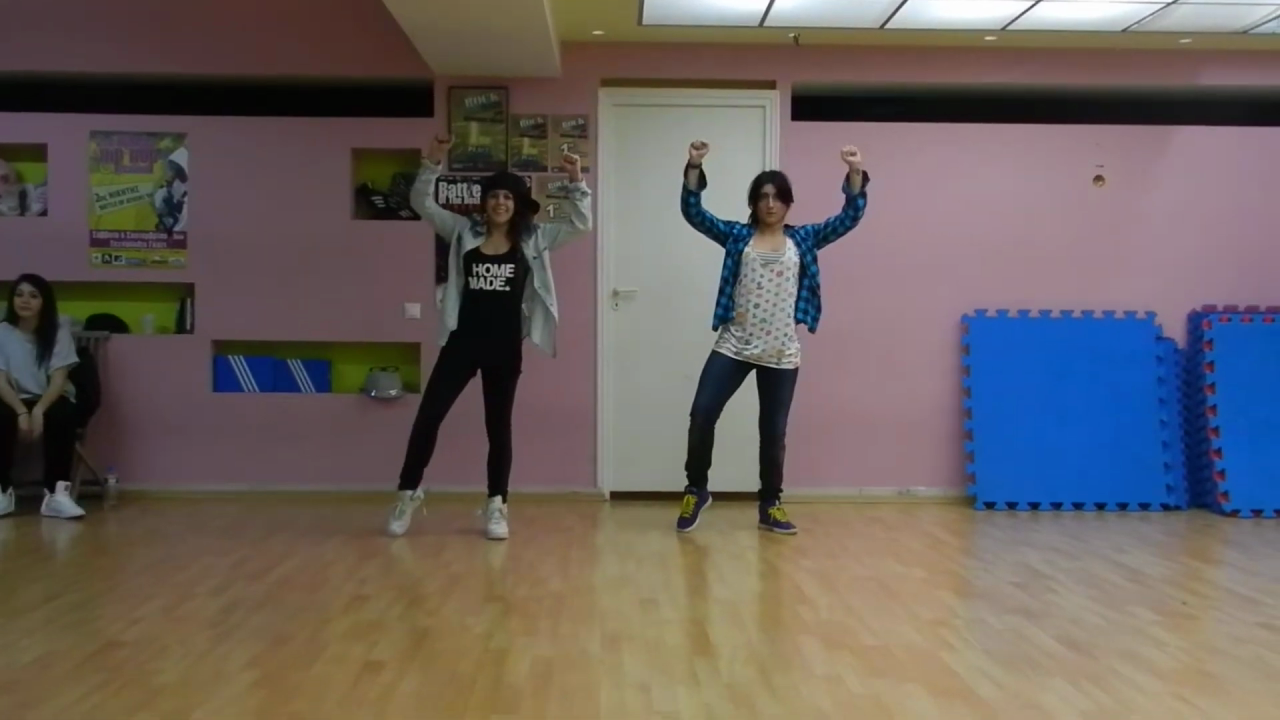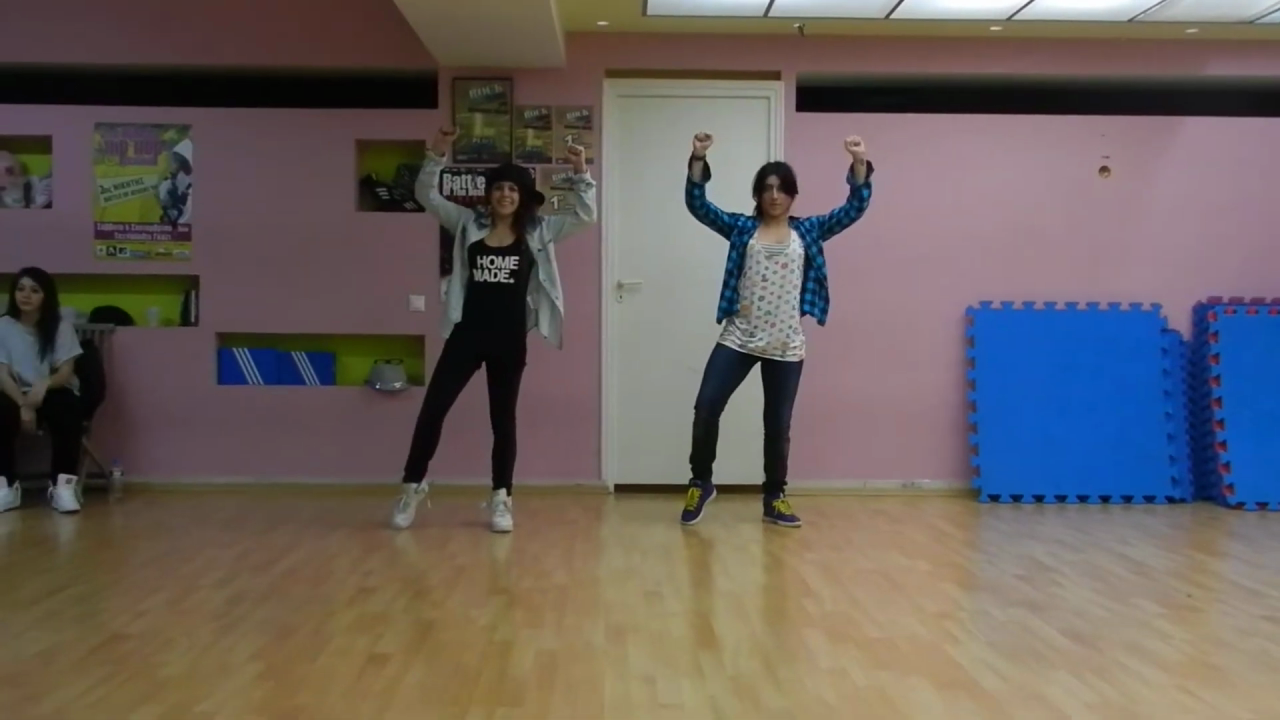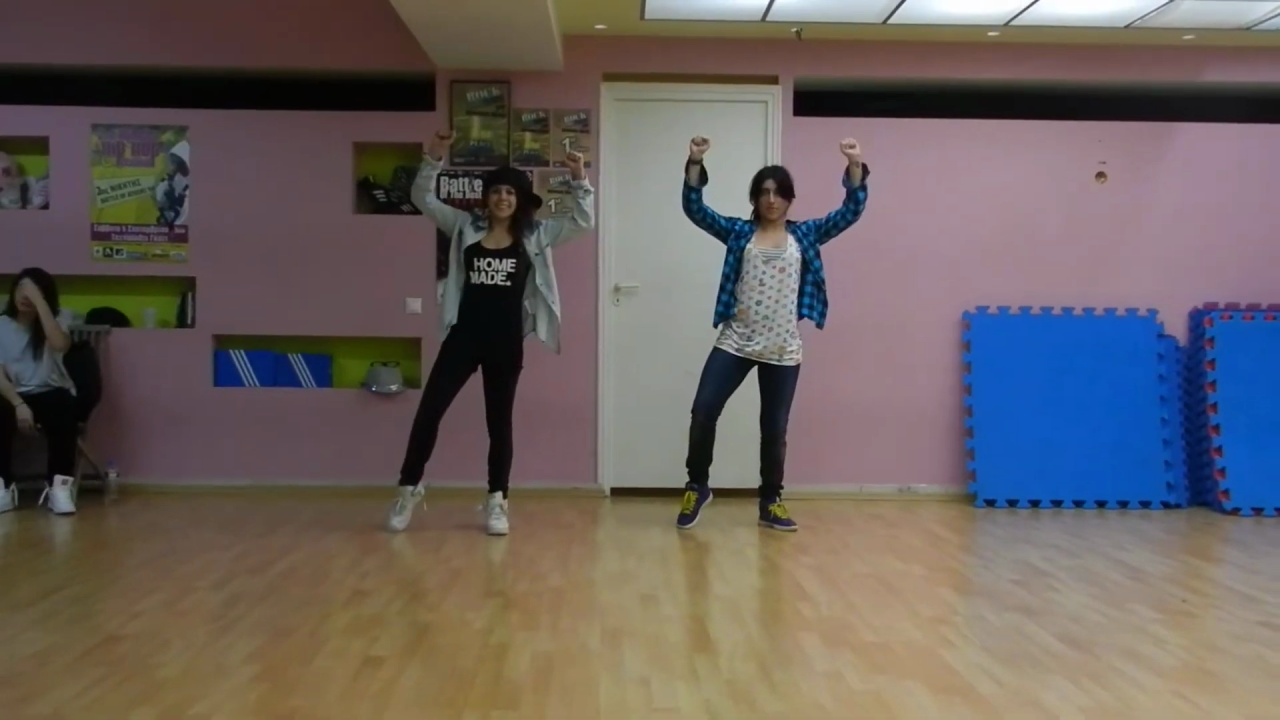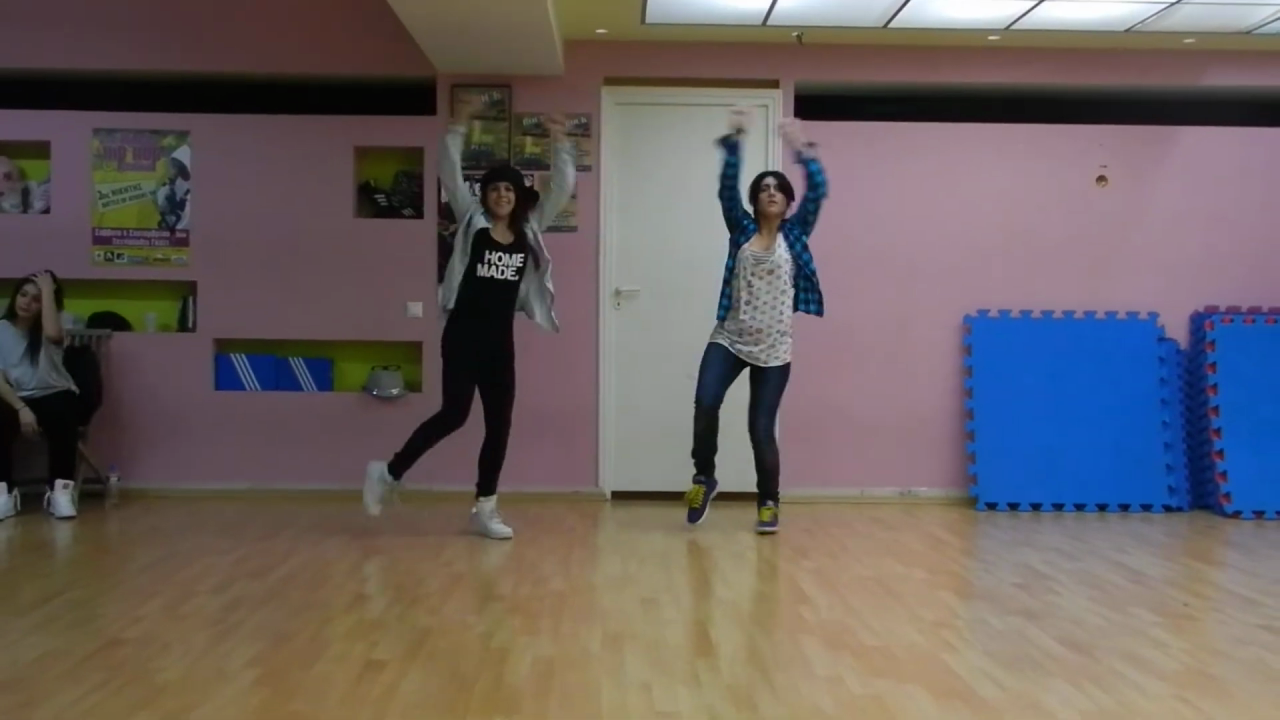
dt=0.3s
person 1, frame 1
left shoulder: (533, 240)
right shoulder: (464, 232)
left elbow: (580, 223)
right elbow: (422, 203)
left wrist: (576, 182)
right wrist: (431, 164)
left hip: (505, 346)
right hip: (463, 341)
left knee: (498, 426)
right knee: (427, 416)
left ankle: (496, 507)
right ankle: (408, 495)
person 1, frame 2
left shoulder: (538, 231)
right shoulder: (469, 224)
left elbow: (585, 214)
right elbow: (427, 195)
left wrist: (581, 173)
right wrist: (436, 156)
left hip: (509, 338)
right hip: (467, 333)
left knee: (503, 418)
right knee: (432, 408)
left ankle: (501, 500)
right ankle: (412, 487)
person 1, frame 3
left shoulder: (535, 235)
right shoulder: (466, 227)
left elbow: (582, 222)
right elbow: (425, 199)
left wrist: (579, 181)
right wrist: (433, 159)
left hip: (505, 342)
right hip: (464, 337)
left knee: (500, 422)
right knee: (429, 412)
left ankle: (497, 503)
right ankle: (408, 490)
person 1, frame 4
left shoulder: (530, 228)
right shoulder: (471, 218)
left elbow: (563, 190)
right elbow: (450, 170)
left wrist: (561, 145)
right wrist: (459, 127)
left hip: (499, 339)
right hip: (463, 333)
left knee: (500, 422)
right knee: (454, 414)
left ankle: (485, 507)
right ankle: (389, 473)
person 2, frame 1
left shoulder: (803, 239)
right shoulder: (737, 236)
left elbow: (849, 217)
right elbow: (693, 213)
left wrist: (855, 173)
right wrist: (694, 167)
left hip: (781, 353)
right hip: (734, 346)
left knee: (774, 431)
right knee: (702, 414)
left ankle: (770, 505)
right ankle: (696, 491)
person 2, frame 2
left shoulder: (808, 231)
right shoulder: (742, 228)
left elbow: (854, 208)
right elbow: (697, 204)
left wrist: (859, 162)
right wrist: (698, 158)
left hip: (786, 345)
right hip: (738, 338)
left knee: (778, 424)
right knee: (706, 407)
left ankle: (774, 498)
right ankle: (701, 484)
person 2, frame 3
left shoulder: (805, 235)
right shoulder: (738, 232)
left elbow: (851, 211)
right elbow: (694, 209)
left wrist: (854, 165)
right wrist: (695, 163)
left hip: (783, 350)
right hip: (736, 343)
left knee: (774, 427)
right knee: (703, 412)
left ankle: (771, 502)
right ankle: (697, 488)
person 2, frame 4
left shoulder: (795, 233)
right shoulder: (741, 228)
left elbow: (819, 190)
right elbow: (727, 186)
left wrist: (799, 147)
right wrist: (735, 137)
left hip: (773, 349)
right hip: (729, 340)
left knee: (761, 428)
right knee: (706, 404)
left ankle: (768, 501)
right ankle: (704, 479)
person 3, frame 1
left shoulder: (59, 333)
left elbow: (58, 380)
left wrist: (39, 410)
right wrist: (21, 412)
left hip: (51, 400)
left knee: (63, 417)
left ankle: (58, 493)
person 3, frame 2
left shoulder: (61, 326)
left elbow: (66, 372)
left wrist: (45, 383)
right wrist: (22, 403)
left hip: (53, 391)
left knee: (69, 410)
left ankle: (63, 485)
person 3, frame 3
left shoulder: (56, 320)
left elbow: (60, 344)
left wrist: (39, 300)
left hip: (50, 393)
left knee: (65, 411)
left ankle: (60, 486)
person 3, frame 4
left shoulder: (46, 328)
left elbow: (53, 333)
left wrist: (47, 291)
right wrist: (21, 408)
left hip: (51, 396)
left knee: (65, 413)
left ankle: (61, 491)
